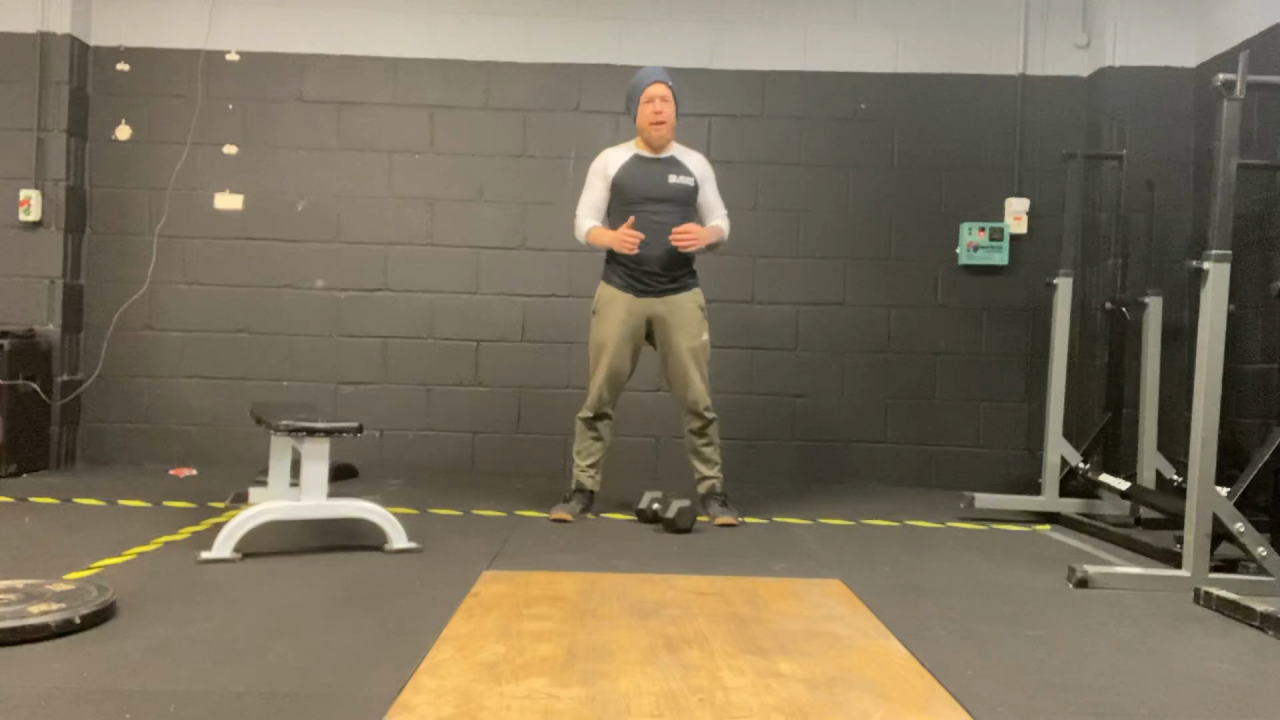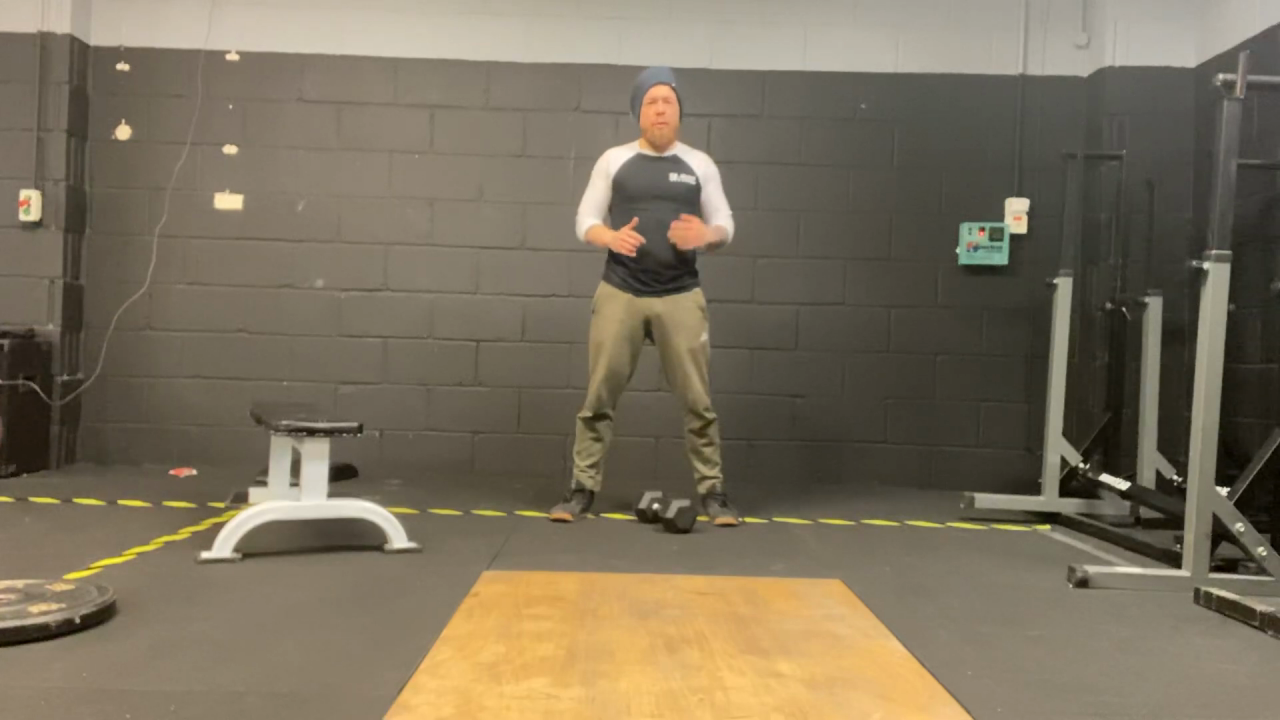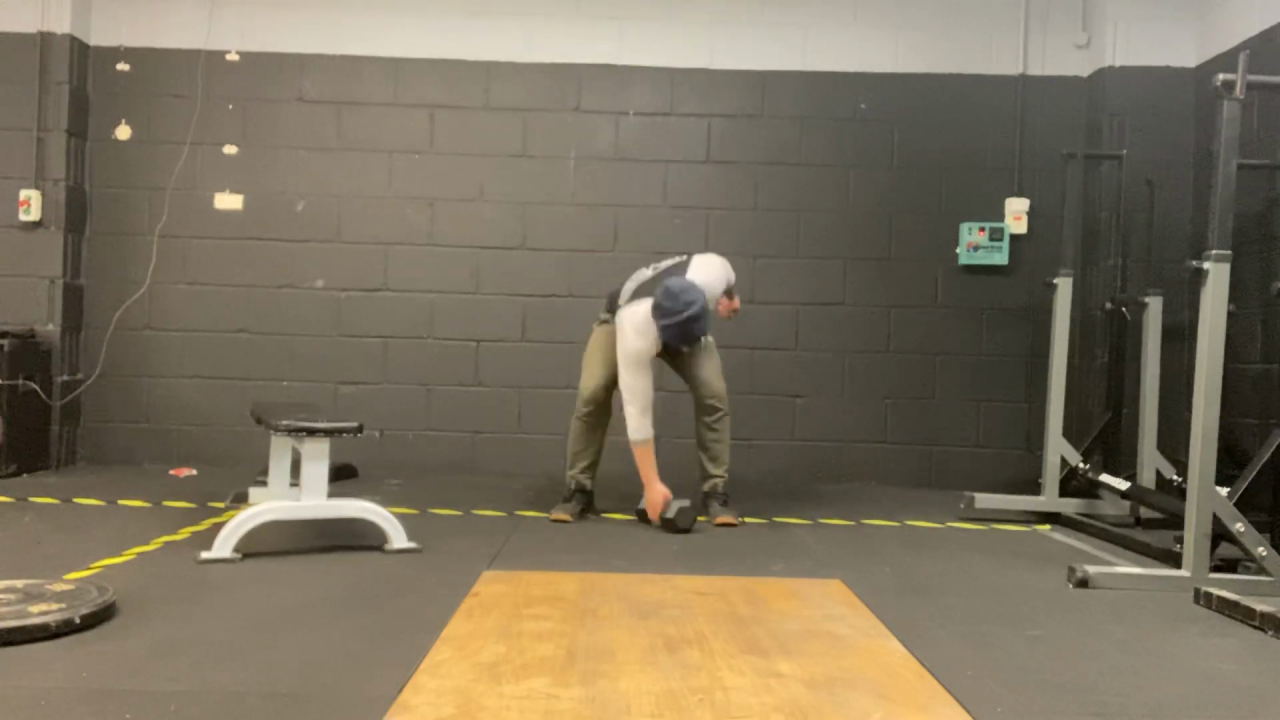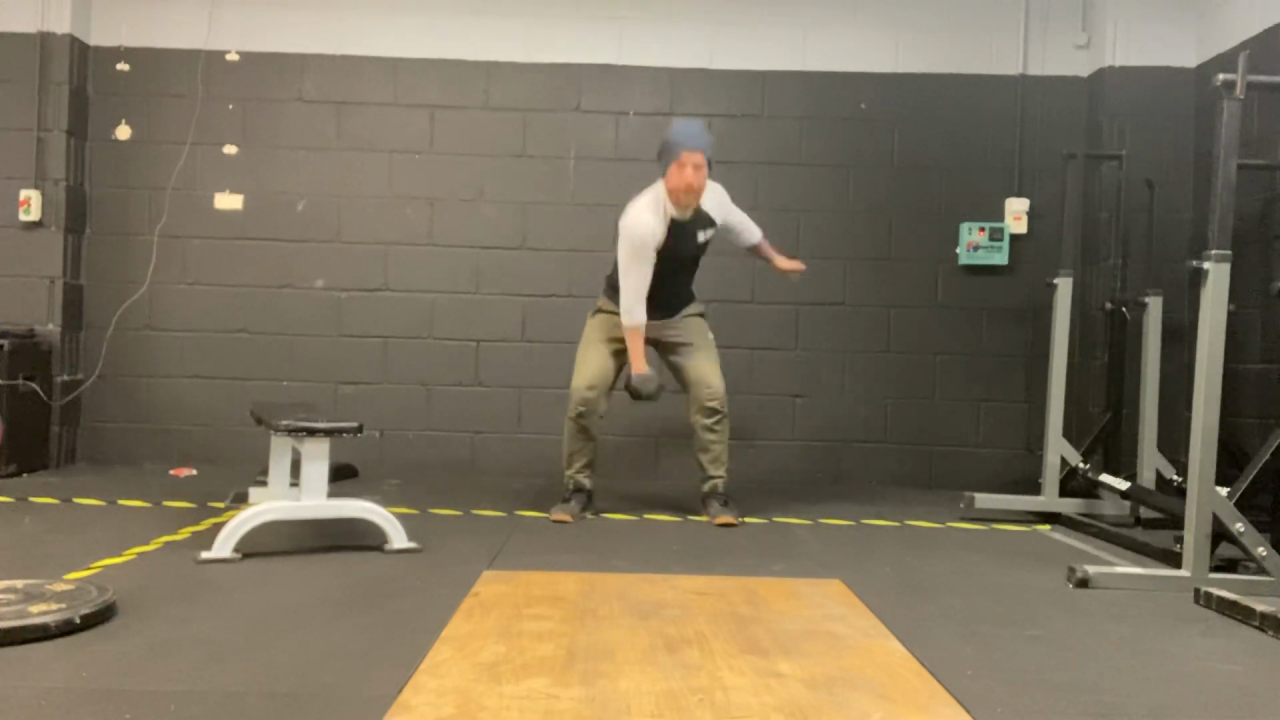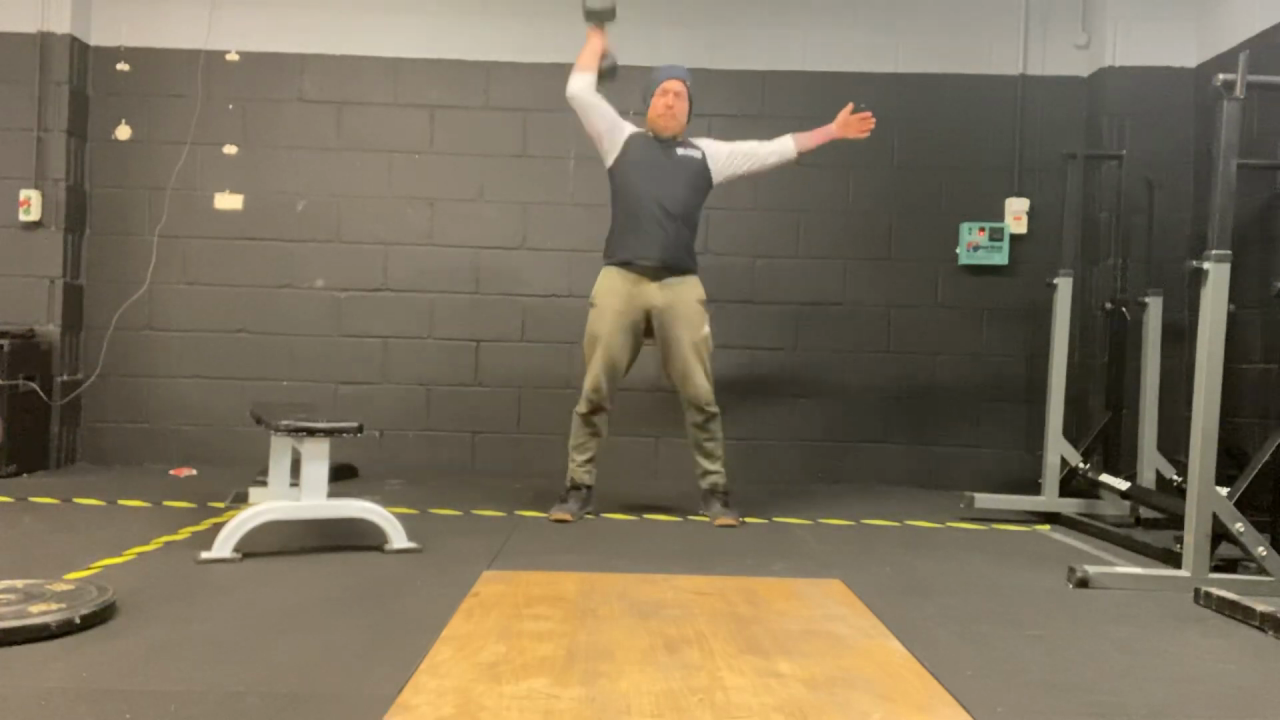
dt=1s
person 1, frame 1
left shoulder: (695, 164)
right shoulder: (609, 161)
left elbow: (720, 223)
right elbow: (583, 224)
left wrist: (705, 235)
right wrist: (611, 238)
left hip: (680, 296)
right hip: (619, 293)
left knee: (697, 400)
right knee: (599, 397)
left ankle: (712, 492)
right ankle: (582, 489)
person 1, frame 2
left shoulder: (700, 164)
right shoulder: (614, 160)
left elbow: (726, 223)
right elbow: (585, 220)
left wrist: (709, 234)
right wrist: (610, 238)
left hip: (681, 297)
right hip: (619, 294)
left knee: (698, 401)
right knee: (599, 398)
left ankle: (712, 491)
right ankle: (582, 488)
person 1, frame 3
left shoulder: (709, 278)
right shoulder: (634, 330)
right elbow: (637, 411)
left wrist: (731, 296)
right wrist: (652, 484)
left hip: (685, 321)
right hip: (617, 322)
left knee: (713, 395)
right knee: (592, 394)
left ankle: (715, 492)
right ankle: (579, 490)
person 1, frame 4
left shoulder: (714, 198)
right shoulder: (641, 216)
left elbow: (742, 230)
right elbow: (632, 297)
left wrist: (775, 259)
right wrist: (637, 359)
left hip: (680, 313)
right hip: (621, 313)
left knee: (711, 396)
right knee: (585, 392)
left ankle: (714, 492)
right ankle: (578, 490)
person 1, frame 5
left shoulder: (705, 152)
right shoulder: (624, 141)
left elbow: (772, 150)
right elbow: (580, 93)
left wrist: (831, 131)
right wrist: (596, 40)
left hip: (680, 289)
right hip: (620, 283)
left knee: (699, 398)
right knee: (595, 393)
left ankle: (714, 491)
right ankle: (577, 488)
